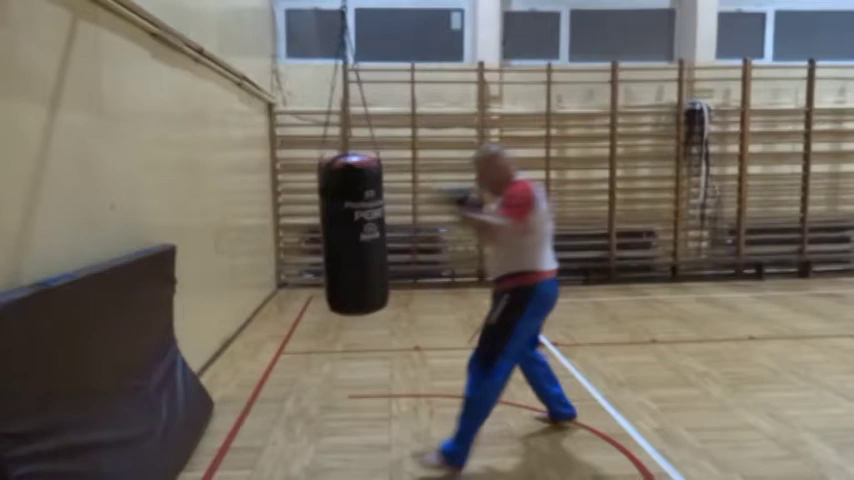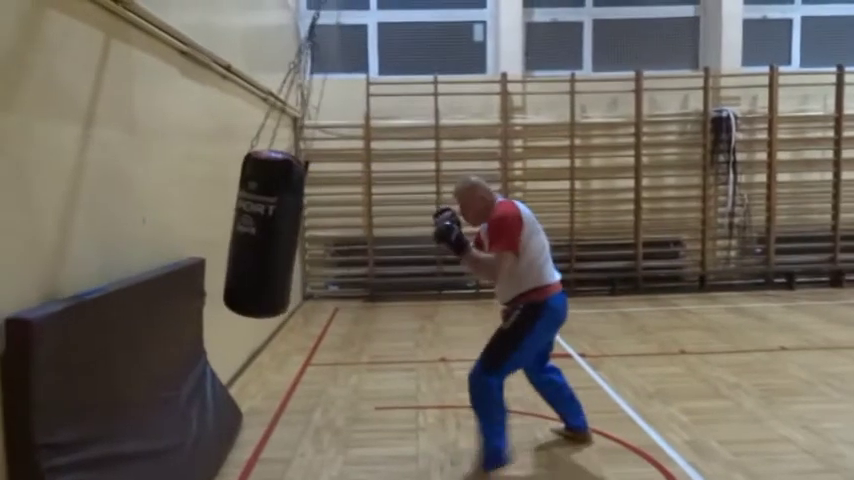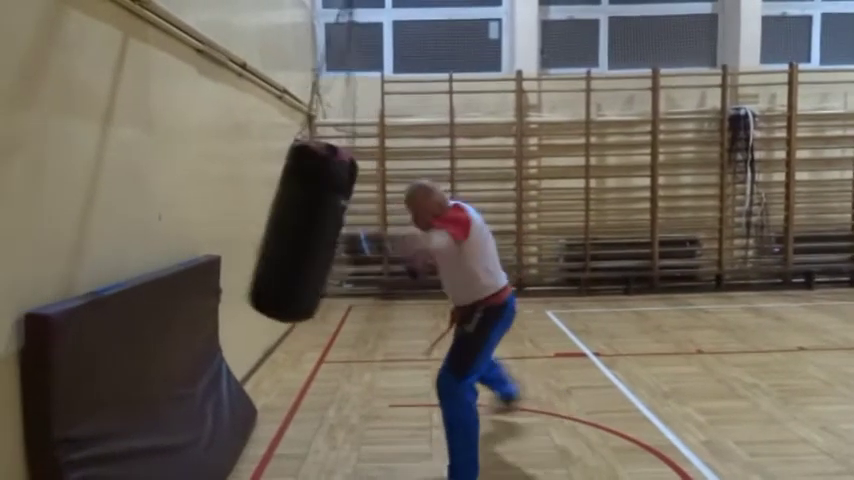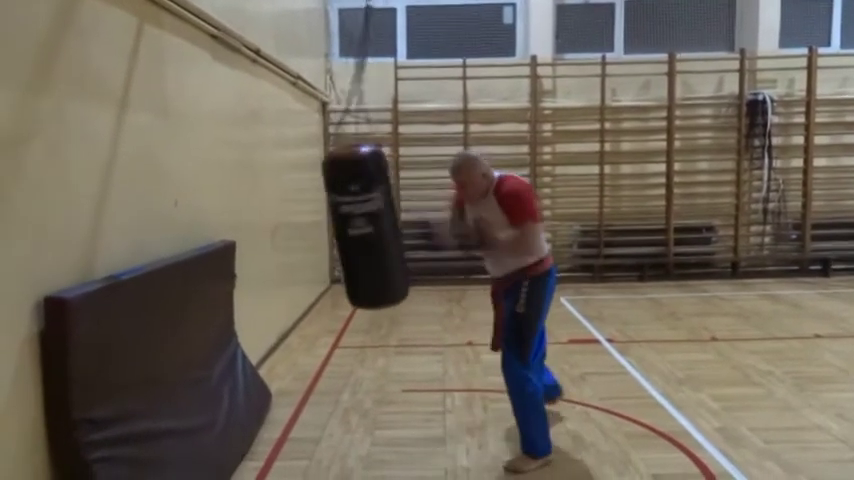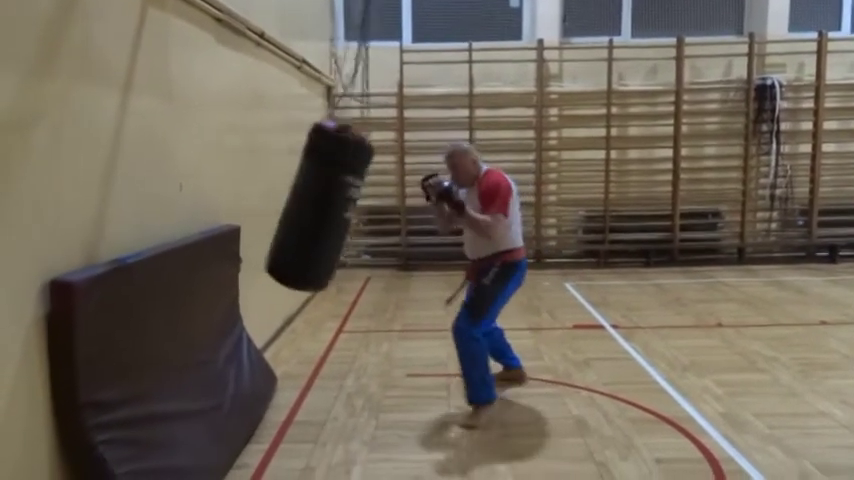
dt=1s
person 1, frame 1
left shoulder: (520, 192)
right shoulder: (522, 192)
left elbow: (501, 231)
right elbow: (502, 235)
left wrist: (468, 212)
right wrist: (476, 214)
left hip: (524, 291)
right hip: (538, 286)
left knee: (487, 366)
right knee: (525, 351)
left ankle: (453, 455)
right ankle: (561, 410)
person 1, frame 2
left shoulder: (505, 214)
right shoulder: (493, 222)
left elbow: (496, 272)
right elbow: (482, 267)
left wrist: (461, 246)
right wrist: (459, 242)
left hip: (536, 307)
right hip: (548, 303)
left knee: (485, 377)
right knee: (538, 366)
left ankle: (494, 458)
right ankle: (578, 428)
person 1, frame 3
left shoulder: (455, 216)
right shoulder: (449, 218)
left elbow: (434, 247)
right elbow: (436, 254)
right wrist: (421, 262)
left hip: (490, 308)
right hip: (481, 306)
left knee: (453, 384)
right knee: (475, 360)
right ankle: (508, 395)
person 1, frame 4
left shoulder: (514, 189)
right shoulder: (466, 195)
left elbow: (529, 240)
left wrist: (490, 242)
left hip: (531, 279)
right hip: (506, 280)
left knee: (517, 362)
right knee: (526, 347)
left ankle: (537, 451)
right ankle: (549, 390)
person 1, frame 5
left shoulder: (494, 182)
right shoulder: (464, 189)
left elbow: (491, 230)
right elbow: (444, 226)
left wrist: (462, 210)
right wrist: (438, 199)
left hip: (505, 265)
right hip: (485, 265)
left knee: (466, 328)
right knee: (481, 322)
left ankle: (482, 401)
right ankle: (513, 368)
